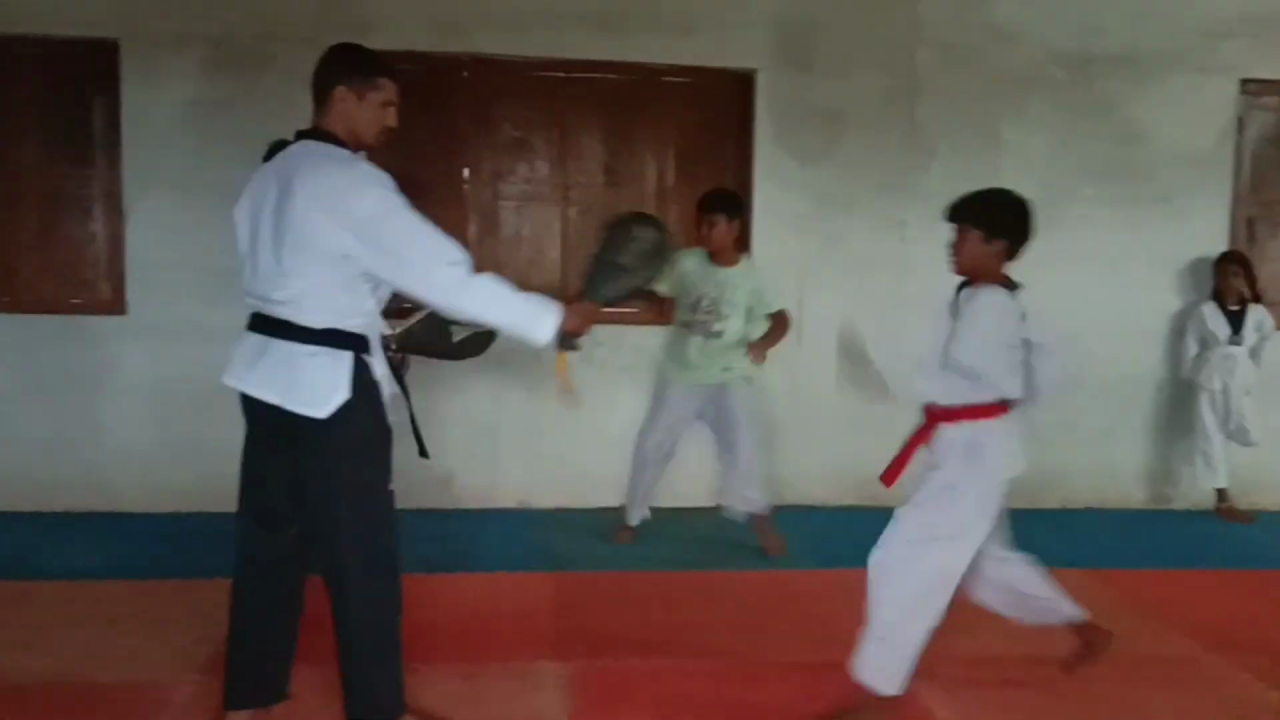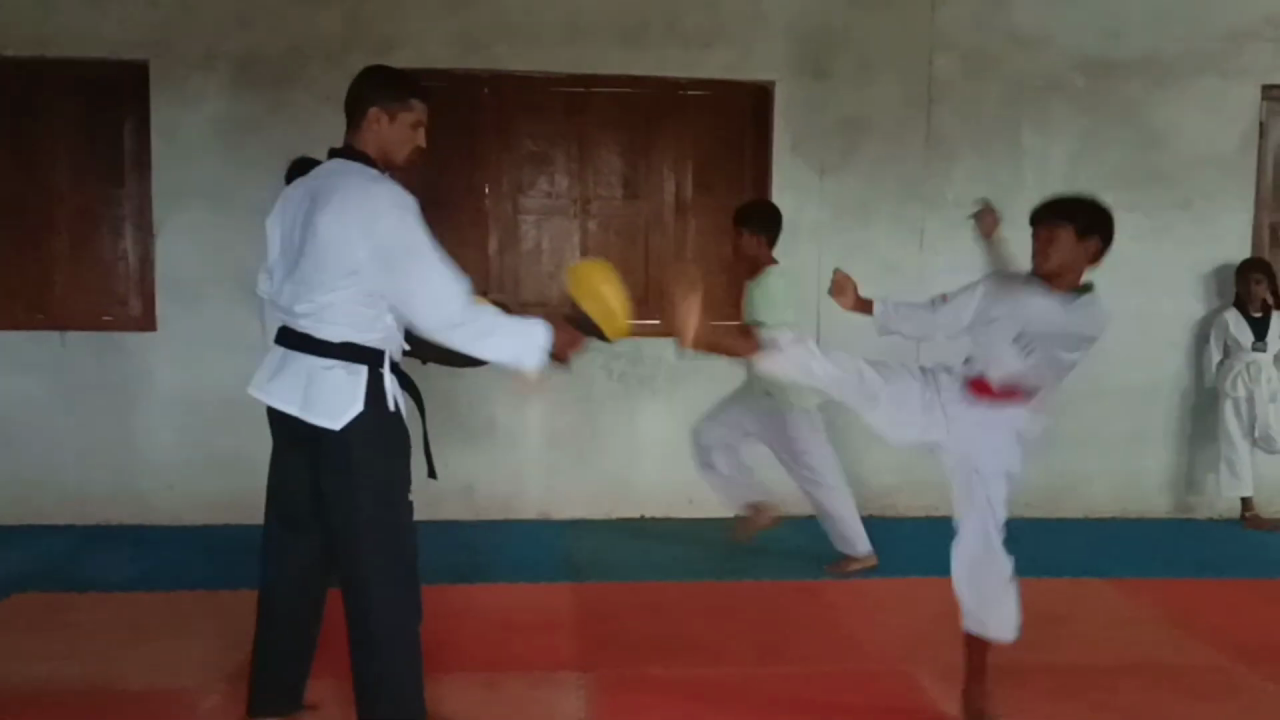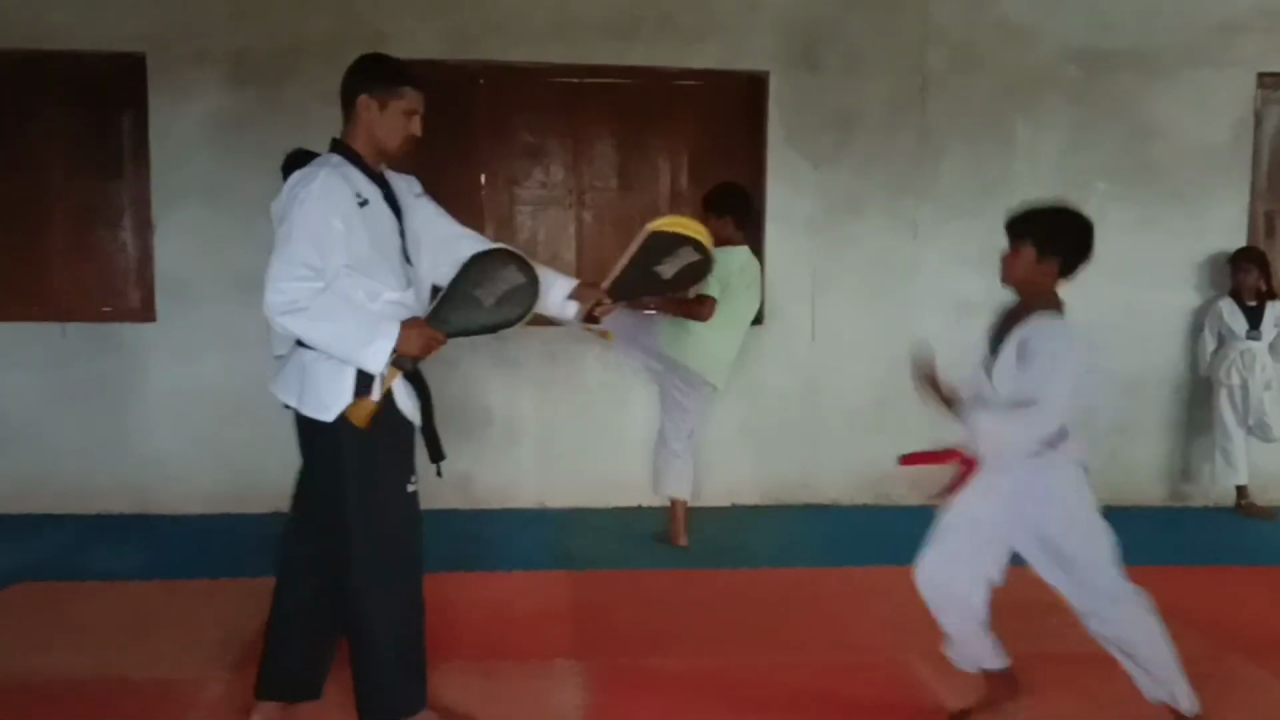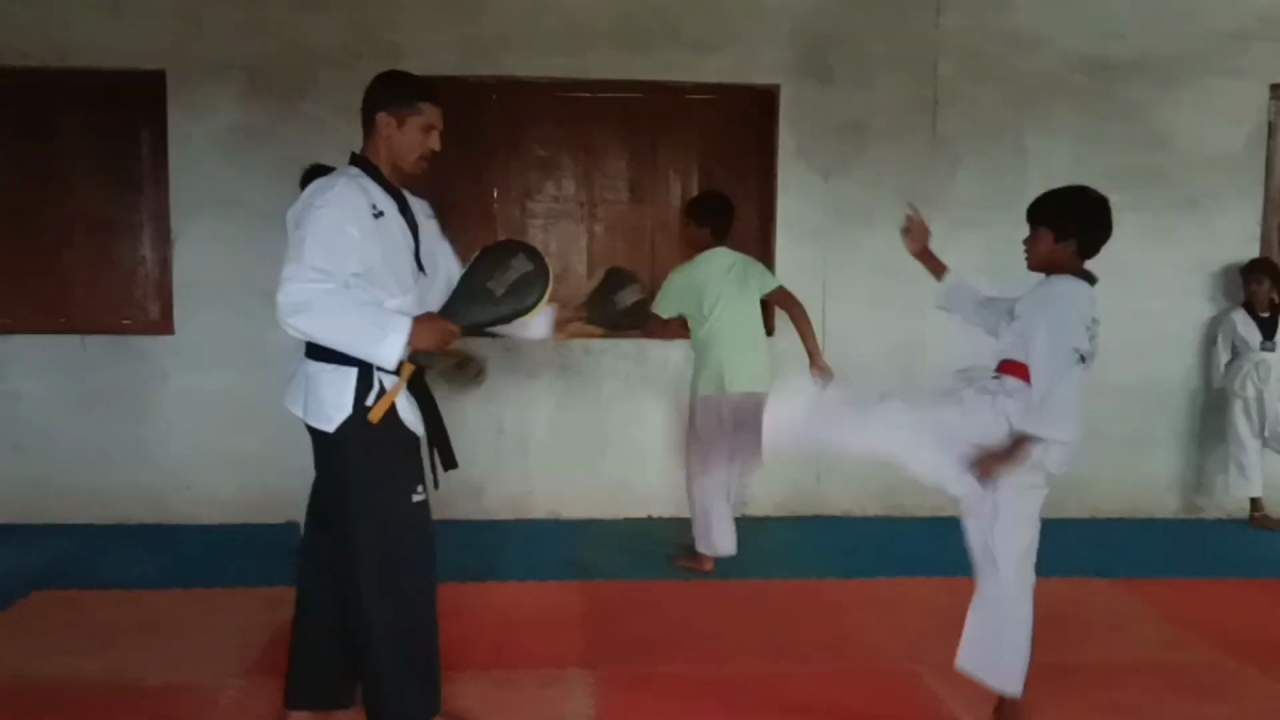
dt=0.5s
person 1, frame 1
left shoulder: (270, 177)
right shoulder: (351, 183)
right elbow: (445, 274)
right wrist: (552, 318)
left hip: (268, 371)
right hip: (328, 383)
left knee: (272, 537)
right knee: (360, 551)
person 1, frame 2
left shoulder: (301, 195)
right shoulder: (379, 201)
left elbow: (275, 288)
right elbow: (443, 307)
right wrist: (542, 339)
left hip: (295, 383)
right hip: (350, 395)
left knee: (294, 549)
right knee: (379, 564)
person 1, frame 3
left shoulder: (401, 194)
right shoulder: (320, 189)
left elbow: (471, 256)
right elbow: (289, 299)
left wrist: (566, 293)
right wrist: (388, 338)
left hip: (367, 390)
right hip: (346, 391)
left knee: (320, 542)
right knee: (383, 549)
person 1, frame 4
left shoulder: (409, 209)
right shoulder: (337, 202)
left elbow: (456, 292)
right elbow: (302, 302)
right wrist: (403, 334)
left hip: (381, 397)
right hip: (358, 400)
left knee: (339, 549)
right knee: (396, 557)
person 2, frame 1
left shoulder: (981, 304)
right shoulder: (1006, 303)
left elbow: (972, 376)
right elbow: (1037, 379)
left hip: (974, 451)
right hip: (967, 447)
left knee: (902, 565)
right knee: (982, 560)
right ankle: (1082, 628)
person 2, frame 2
left shoulder: (1085, 315)
right shoulder: (997, 287)
left elbow: (1024, 311)
right elbow: (930, 321)
right wrist: (857, 303)
left hip: (994, 431)
right hip: (943, 403)
left knee: (980, 544)
right knee: (849, 375)
left ankle: (976, 676)
person 2, frame 3
left shoulder: (1053, 339)
right shoulder: (1008, 319)
left elbow: (1038, 425)
left wrist: (946, 400)
left hip: (1044, 478)
right hip: (997, 471)
left knee: (1103, 598)
right knee: (941, 574)
right ankle: (998, 678)
person 2, frame 4
left shoulder: (1057, 293)
right shoulder: (1073, 294)
left elbow: (1061, 375)
right elbow: (991, 314)
left wrist: (1015, 447)
right wrist: (925, 257)
left hip: (1001, 416)
right hip: (1032, 448)
left knee: (859, 418)
right knee: (1005, 572)
person 3, frame 1
left shoulder: (750, 278)
right shoulder: (685, 261)
left elbow: (781, 319)
right elbow: (654, 298)
left wrist: (764, 342)
left hip: (727, 376)
right hip: (680, 374)
left knee: (741, 445)
right knee: (651, 447)
left ankle: (758, 516)
right ankle: (633, 519)
person 3, frame 2
left shoulder: (767, 285)
right shoulder: (761, 279)
left elbow: (749, 345)
left wrist: (699, 340)
left hip: (788, 396)
right hip: (761, 390)
left knee: (817, 474)
right knee: (708, 437)
left ankle: (860, 551)
right ankle: (758, 505)
person 3, frame 3
left shoulder: (717, 259)
right shoulder: (753, 269)
left elbow: (703, 310)
left wrist: (657, 303)
left hip: (675, 346)
right hip: (708, 371)
left knee: (619, 310)
right knee: (678, 441)
right ankle: (679, 527)
person 3, frame 4
left shoulder: (685, 276)
right shoulder: (750, 267)
left elbow: (656, 328)
right elbow: (793, 306)
right wrist: (815, 357)
left hip: (716, 379)
right hip: (756, 378)
left knee: (706, 465)
right knee: (733, 460)
left ankle: (708, 551)
right ankle: (714, 541)
person 4, frame 1
left shoulder: (1257, 313)
right shoulder: (1205, 312)
left elbow: (1266, 336)
right elbow: (1191, 347)
left wrist: (1251, 365)
right wrist: (1194, 376)
left hip: (1241, 380)
right hip: (1212, 380)
left knee: (1248, 436)
right knee: (1212, 437)
right ankle: (1223, 501)
person 4, frame 2
right shoulder: (1227, 318)
right elbow: (1213, 355)
right wrist: (1216, 385)
right hip: (1235, 387)
right knee: (1237, 445)
right ankle: (1248, 510)
person 4, frame 3
right shoulder: (1221, 307)
right elbow: (1207, 343)
right wrist: (1209, 373)
right hip: (1230, 376)
right knee: (1232, 433)
right ankle: (1243, 498)
person 4, frame 4
right shoulder: (1235, 319)
right elbow: (1221, 354)
right wrist: (1223, 385)
right hip: (1245, 387)
right knee: (1246, 445)
right ankle: (1257, 510)
